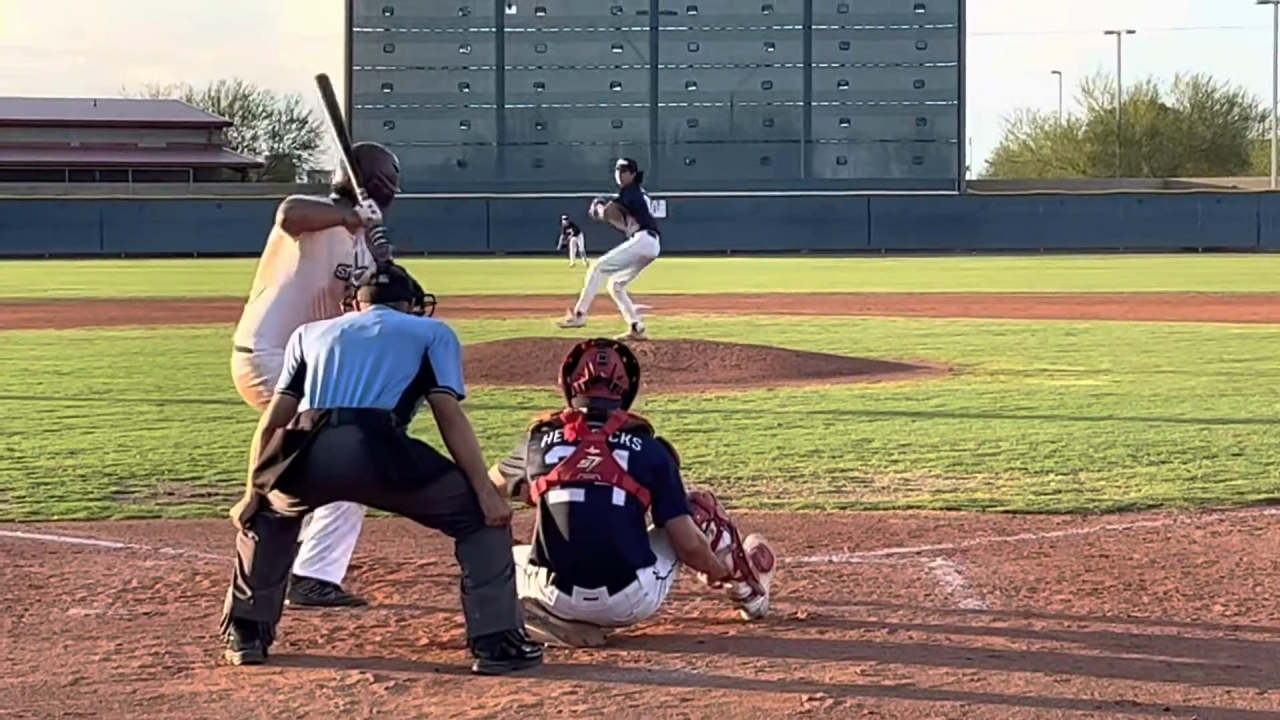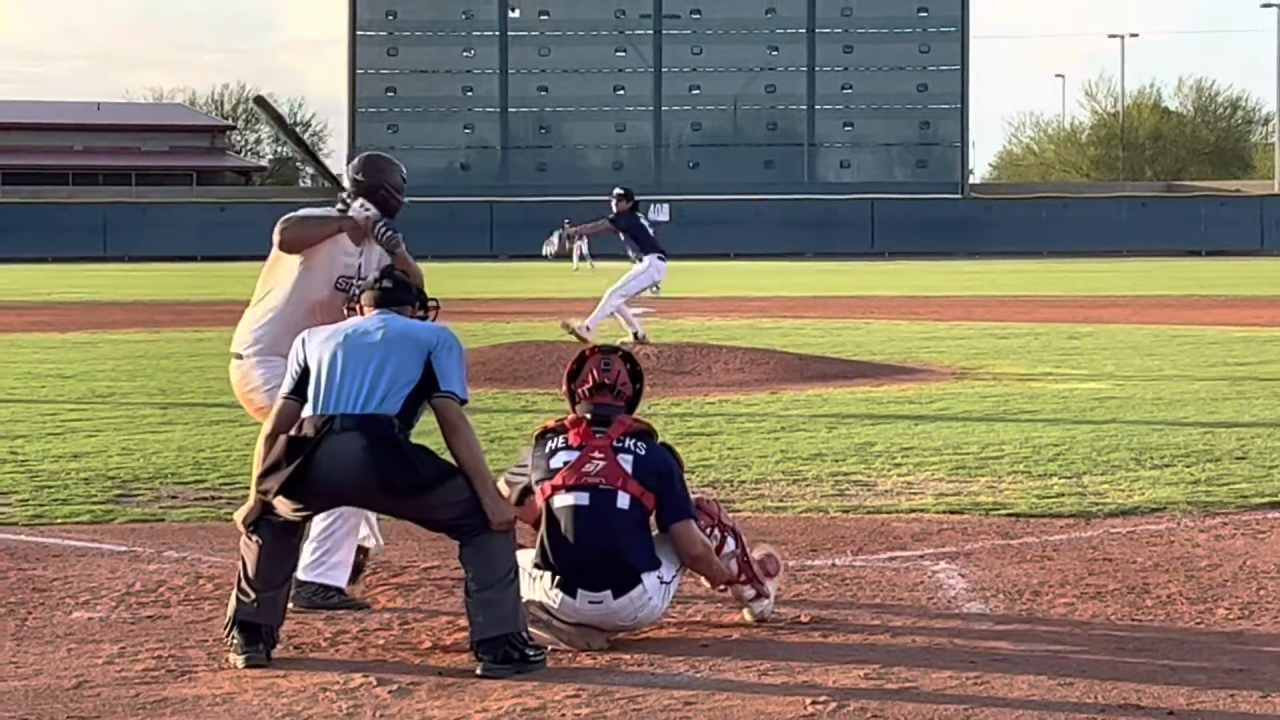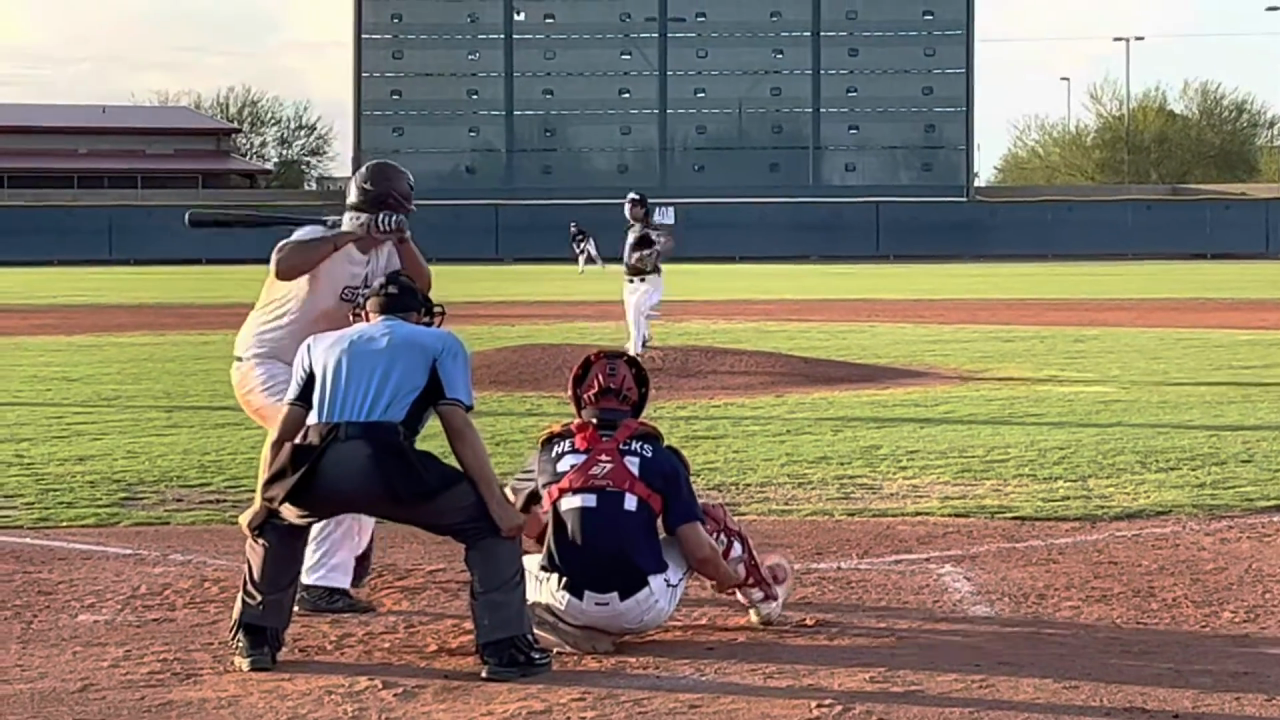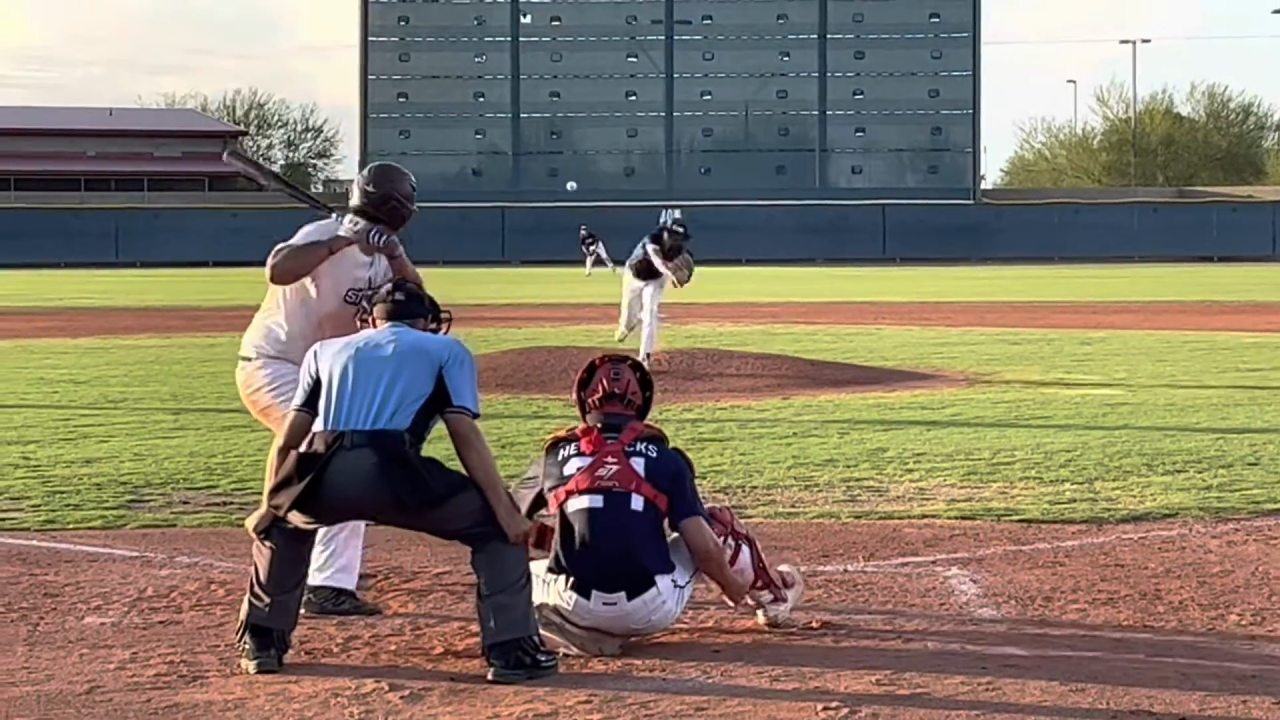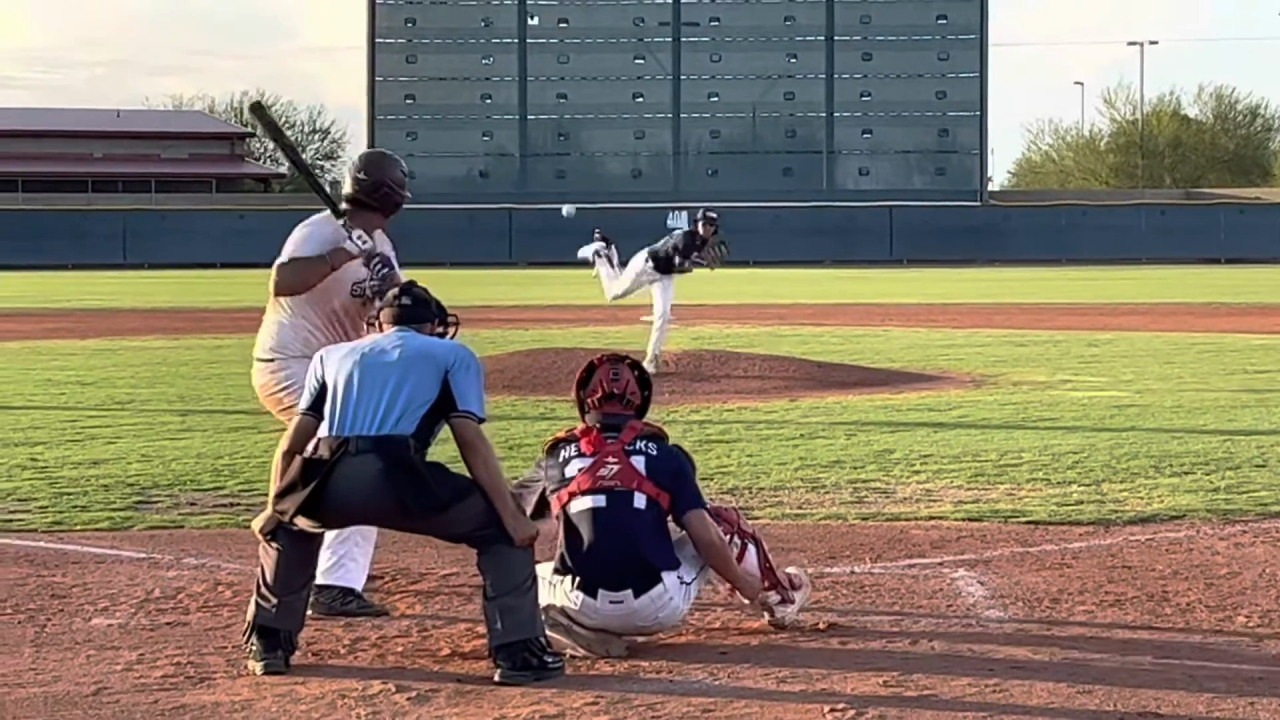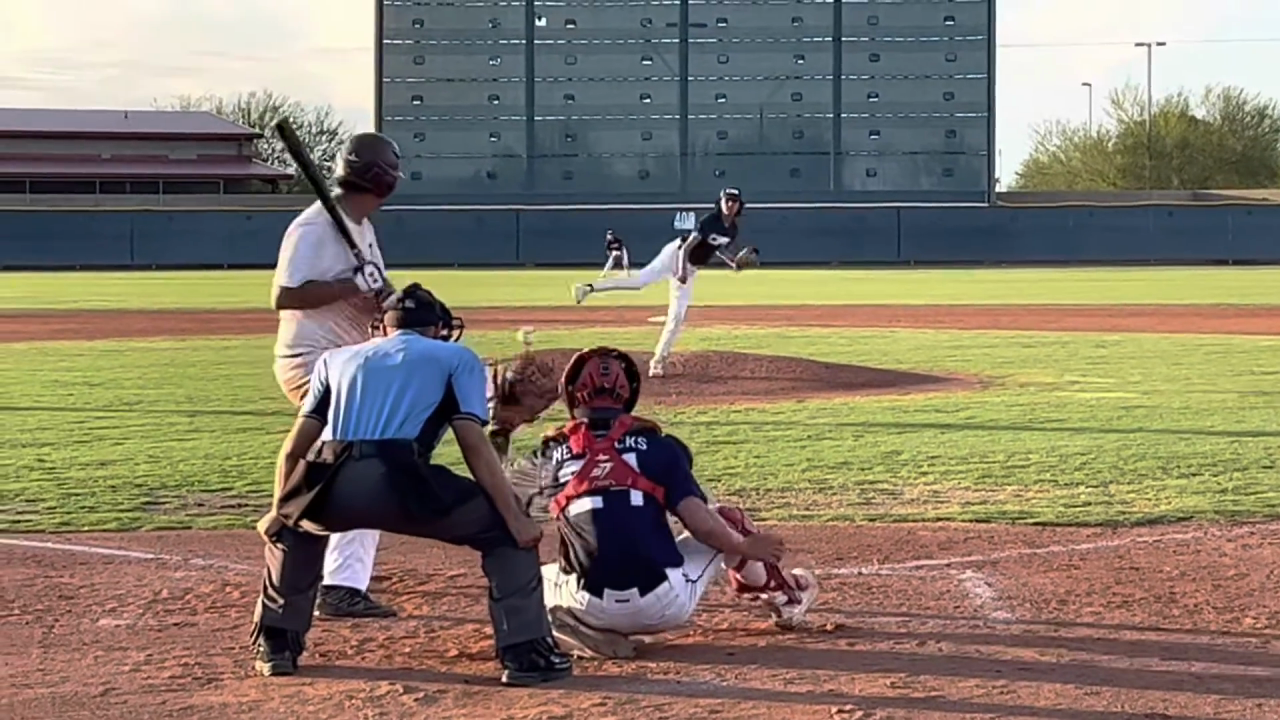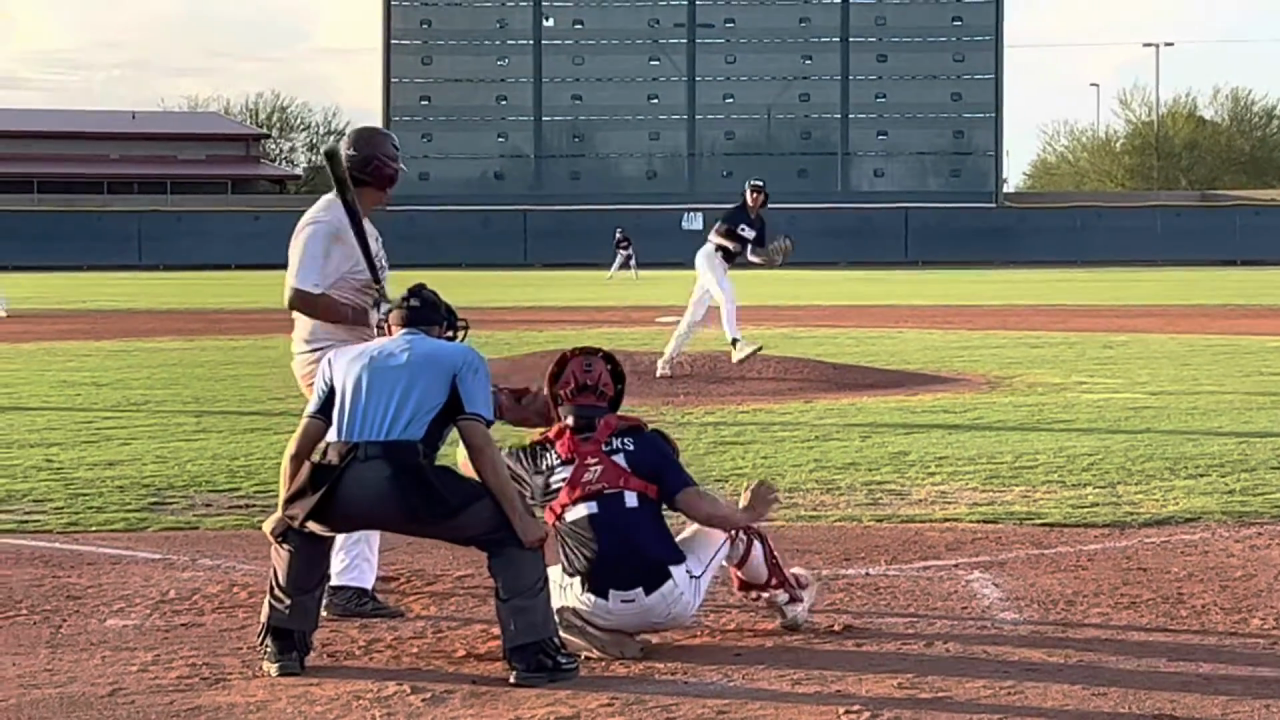
dt=0.2s
person 1, frame 1
left shoulder: (357, 236)
right shoulder: (315, 212)
right elbow: (288, 216)
left wrist: (383, 266)
right wrist: (351, 215)
right hip: (270, 358)
left ankle: (292, 553)
right ankle: (313, 578)
person 1, frame 2
left shoulder: (373, 246)
right shoulder: (319, 230)
left elbow: (412, 289)
right elbow: (286, 237)
left wrist: (397, 250)
right wrist: (348, 220)
right hip: (266, 365)
left ankle: (352, 544)
right ankle: (316, 583)
person 1, frame 3
left shoulder: (383, 250)
right shoulder: (321, 236)
left elbow: (420, 286)
right elbow: (281, 266)
left wrist: (404, 240)
right wrist: (343, 235)
right hip: (265, 367)
left ankle: (348, 552)
right ankle: (321, 586)
person 1, frame 4
left shoulder: (383, 251)
right shoulder: (322, 234)
right elbow: (277, 271)
left wrist: (395, 253)
right wrist: (340, 240)
right hip: (272, 368)
left ankle: (337, 562)
right ankle: (327, 587)
person 1, frame 5
left shoulder: (378, 243)
right shoulder: (318, 231)
right elbow: (282, 283)
left wrist: (389, 277)
right wrist: (343, 254)
right hip: (290, 368)
left ankle: (338, 565)
right ankle: (335, 588)
person 1, frame 6
left shoulder: (363, 228)
right shoulder: (314, 227)
left elbow: (380, 300)
right elbow: (285, 296)
left wrist: (381, 292)
right wrist: (351, 285)
right hip: (315, 364)
left ankle: (336, 567)
right ankle: (341, 589)
person 1, frame 7
left shoulder: (360, 223)
right shoulder: (324, 223)
right elbow: (299, 298)
left wrist: (384, 315)
right wrist: (363, 316)
left ankle: (335, 570)
right ankle: (347, 590)
person 2, frame 1
left shoulder: (310, 332)
right shoulder: (431, 331)
left elbow: (273, 423)
right elbow: (449, 415)
left wrist: (253, 493)
right wrist: (486, 493)
left hip: (307, 456)
right hip: (377, 452)
left knee: (266, 513)
right knee: (479, 513)
left ankle: (246, 634)
right ankle: (496, 641)
person 2, frame 2
left shoulder: (313, 337)
right shoulder: (434, 336)
left elbow: (276, 429)
right elbow: (452, 420)
left wrist: (257, 498)
right wrist: (491, 498)
left hip: (310, 463)
right hip: (381, 458)
left knee: (270, 517)
right knee: (483, 517)
left ankle: (250, 637)
right ankle: (499, 645)
person 2, frame 3
left shoulder: (318, 343)
right shoulder: (440, 342)
left elbow: (282, 435)
right elbow: (458, 428)
left wrist: (262, 503)
right wrist: (498, 505)
left hip: (316, 470)
right hip: (386, 466)
left knee: (275, 521)
right knee: (489, 520)
left ankle: (255, 640)
right ankle: (505, 648)
person 2, frame 4
left shoulder: (325, 350)
right shoulder: (446, 348)
left elbow: (287, 442)
right elbow: (464, 434)
left wrist: (269, 507)
right wrist: (506, 511)
left hip: (321, 479)
right hip: (391, 474)
left knee: (282, 525)
right knee: (494, 523)
left ankle: (261, 643)
right ankle: (511, 650)
person 2, frame 5
left shoulder: (332, 354)
right shoulder: (452, 353)
left elbow: (292, 445)
right elbow: (470, 440)
left wrist: (275, 509)
right wrist: (512, 516)
left hip: (327, 485)
right hip: (396, 480)
left knee: (287, 526)
right knee: (501, 524)
left ankle: (269, 645)
right ankle: (517, 651)
person 2, frame 6
left shoulder: (336, 357)
right shoulder: (456, 356)
left elbow: (294, 448)
right elbow: (473, 443)
left wrist: (279, 511)
right wrist: (515, 518)
left hip: (331, 489)
right hip: (401, 484)
left knee: (293, 526)
right knee: (506, 527)
left ankle: (276, 645)
right ankle: (524, 653)
person 2, frame 7
left shoulder: (341, 357)
right shoulder: (461, 356)
left elbow: (298, 449)
right elbow: (479, 443)
left wrist: (284, 512)
right wrist: (520, 518)
left hip: (336, 490)
right hip: (406, 485)
left knee: (297, 527)
right knee: (513, 528)
left ankle: (283, 646)
right ankle: (532, 653)
person 3, frame 1
left shoulder: (541, 440)
right shoulder: (648, 448)
left elbow: (494, 482)
right elbow: (689, 546)
right wrist: (719, 570)
left hip: (557, 599)
right hip: (630, 601)
right knee: (700, 507)
left ankle: (561, 620)
right ankle: (749, 590)
person 3, frame 2
left shoulder: (546, 446)
right shoulder: (652, 453)
left elbow: (503, 498)
right elbow: (693, 550)
right wrist: (723, 575)
left hip: (560, 602)
right hip: (635, 606)
right knee: (704, 513)
left ankle: (560, 621)
right ankle: (754, 591)
person 3, frame 3
left shoulder: (552, 450)
right shoulder: (658, 457)
right elbow: (700, 553)
right wrist: (729, 579)
left hip: (568, 604)
right hip: (642, 609)
right knee: (711, 518)
left ankle: (567, 625)
right ankle: (762, 594)
person 3, frame 4
left shoulder: (557, 454)
right shoulder: (664, 458)
right elbow: (703, 548)
right wrist: (732, 586)
left hip: (576, 606)
right hip: (649, 610)
right knee: (717, 522)
left ankle: (571, 626)
right ankle: (771, 597)
person 3, frame 5
left shoulder: (558, 456)
right shoulder: (664, 455)
right elbow: (706, 538)
right wrist: (741, 581)
left hip: (583, 608)
right hip: (657, 607)
right knee: (723, 521)
left ankle: (575, 625)
right ankle: (778, 598)
person 3, frame 6
left shoulder: (551, 455)
right shoulder: (656, 446)
right elbow: (700, 521)
right wrist: (749, 548)
left hip: (592, 608)
right hip: (664, 604)
right knee: (726, 522)
left ankle: (580, 626)
right ankle: (786, 599)
person 3, frame 7
left shoulder: (539, 457)
right shoulder: (642, 442)
left elbow: (469, 462)
right elbow: (697, 505)
right wrist: (745, 514)
left hip: (599, 610)
right hip: (667, 601)
right knee: (723, 522)
left ankle: (585, 629)
right ankle: (788, 598)
person 4, frame 1
left shoulder: (629, 190)
right shoulder: (635, 194)
left elbow: (606, 213)
right elbow: (624, 225)
left wrist: (599, 208)
right wrist: (604, 208)
left hip: (642, 241)
right hip: (649, 246)
left knee: (597, 270)
right knee: (615, 286)
left ankle: (579, 315)
right ankle: (637, 329)
person 4, frame 2
left shoulder: (625, 217)
right shoulder: (637, 219)
left elbow: (597, 227)
left wrist: (571, 231)
left hip: (651, 264)
right hip: (652, 265)
left knee: (614, 294)
right knee: (616, 301)
left ankle: (587, 330)
right ankle: (638, 335)
person 4, frame 3
left shoulder: (650, 229)
right shoulder: (632, 228)
left elbow: (668, 242)
left wrist: (654, 253)
left hip: (649, 282)
right hip: (631, 284)
left knee: (638, 308)
right knee: (635, 321)
left ankle: (635, 352)
right ankle: (643, 339)
person 4, frame 4
left shoulder: (677, 247)
right shoulder: (653, 238)
right elbow: (656, 256)
right wrist: (671, 273)
left hip: (654, 280)
right hip: (633, 277)
left knee: (650, 315)
right knee: (627, 320)
left ankle: (645, 357)
right ankle: (628, 325)
person 4, frame 5
left shoulder: (704, 241)
right shoulder: (685, 239)
right elbow: (682, 268)
left hip: (665, 276)
right hip: (646, 266)
left knee: (663, 316)
right knee: (614, 294)
left ankle: (652, 359)
right ankle: (600, 252)
person 4, frame 6
left shoulder: (733, 228)
right shoulder: (709, 221)
right elbow: (686, 247)
left wrist: (733, 262)
right wrist: (682, 270)
left hip: (691, 268)
right hip: (674, 255)
left knee: (677, 316)
right knee: (638, 281)
left ankle: (660, 359)
right ankle: (589, 288)
person 4, frame 7
left shoulder: (760, 224)
right shoulder: (735, 213)
left elbow: (753, 254)
right elbow: (712, 235)
left wrist: (773, 260)
right wrist: (728, 242)
left hip: (719, 269)
right hip: (710, 257)
left knee: (694, 317)
right knee: (727, 295)
left ankle: (667, 359)
right ankle: (736, 344)
